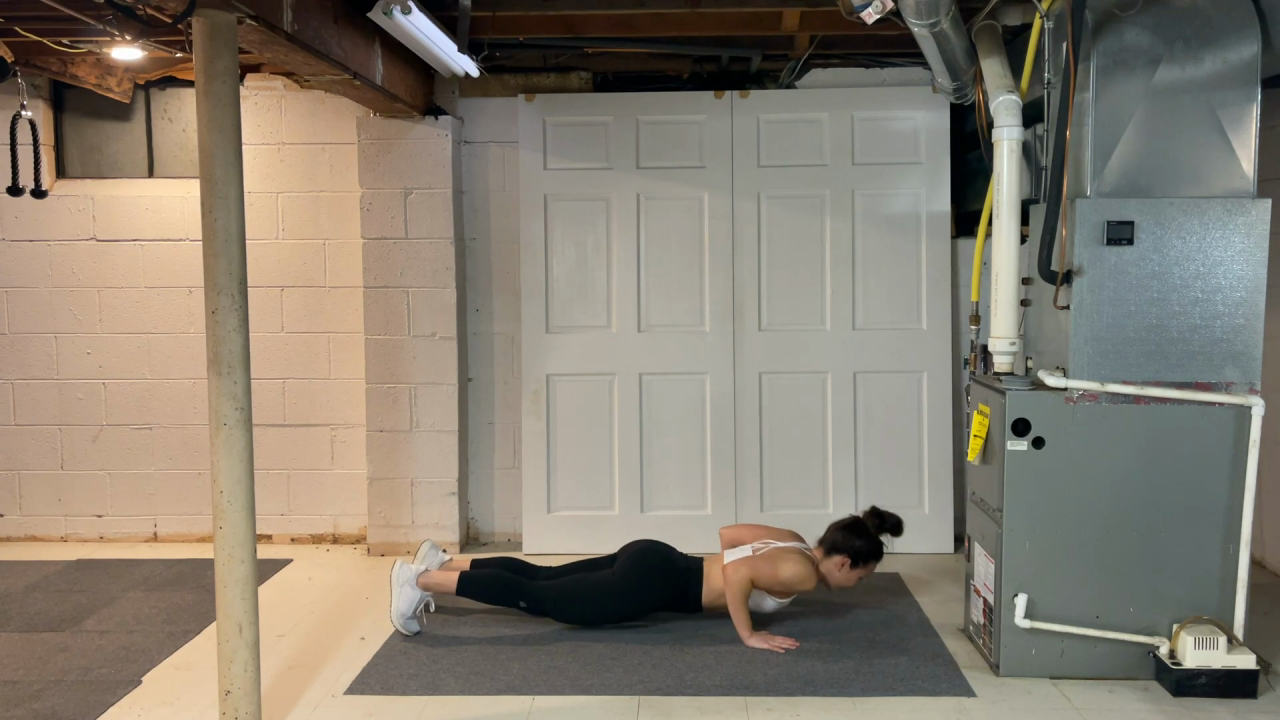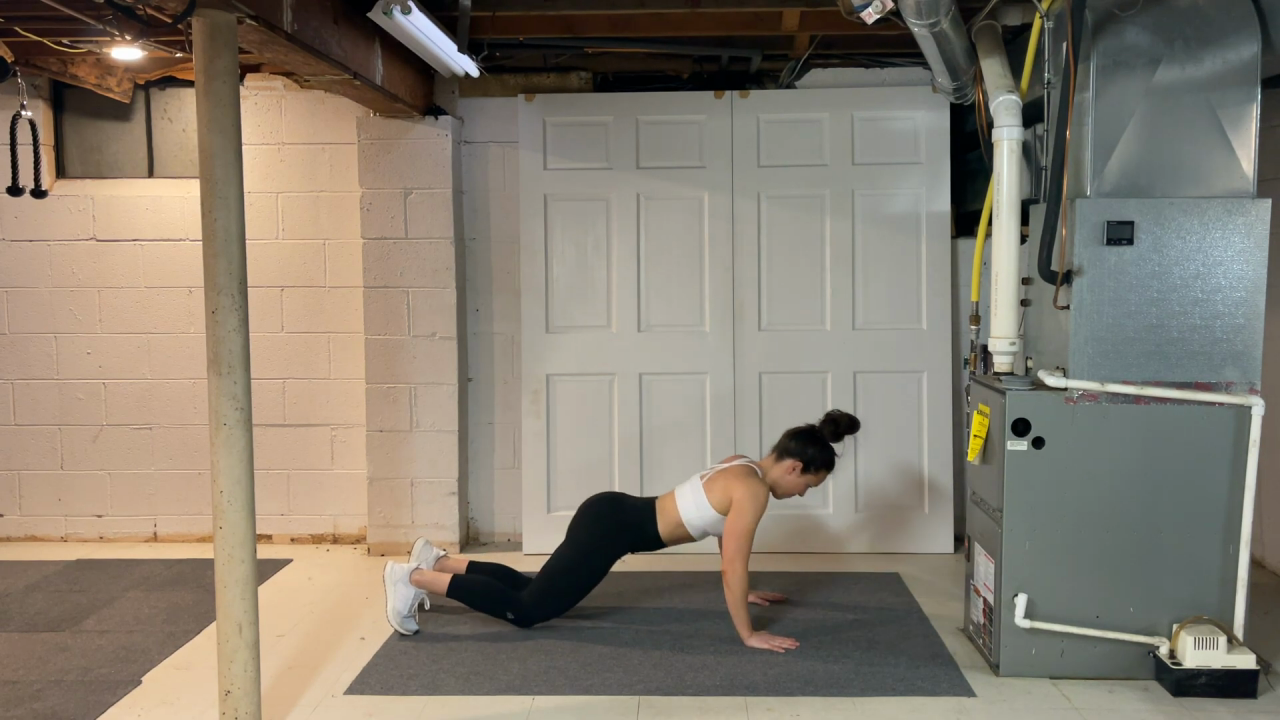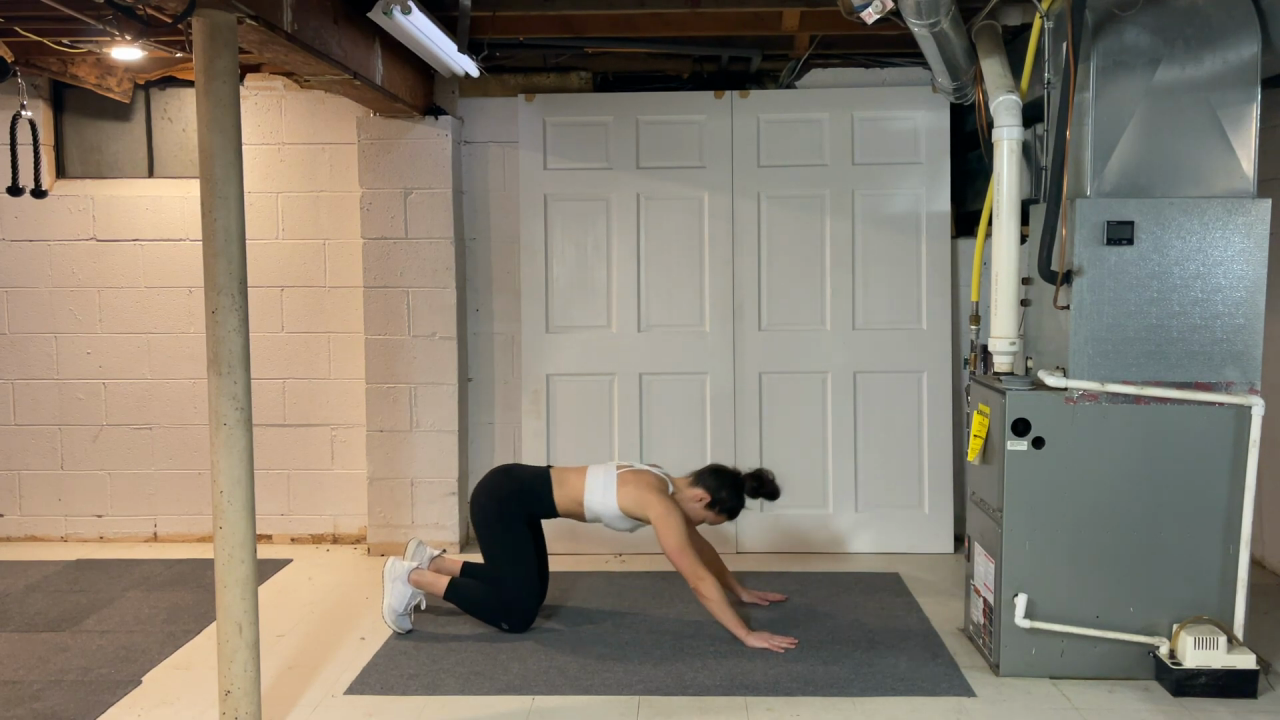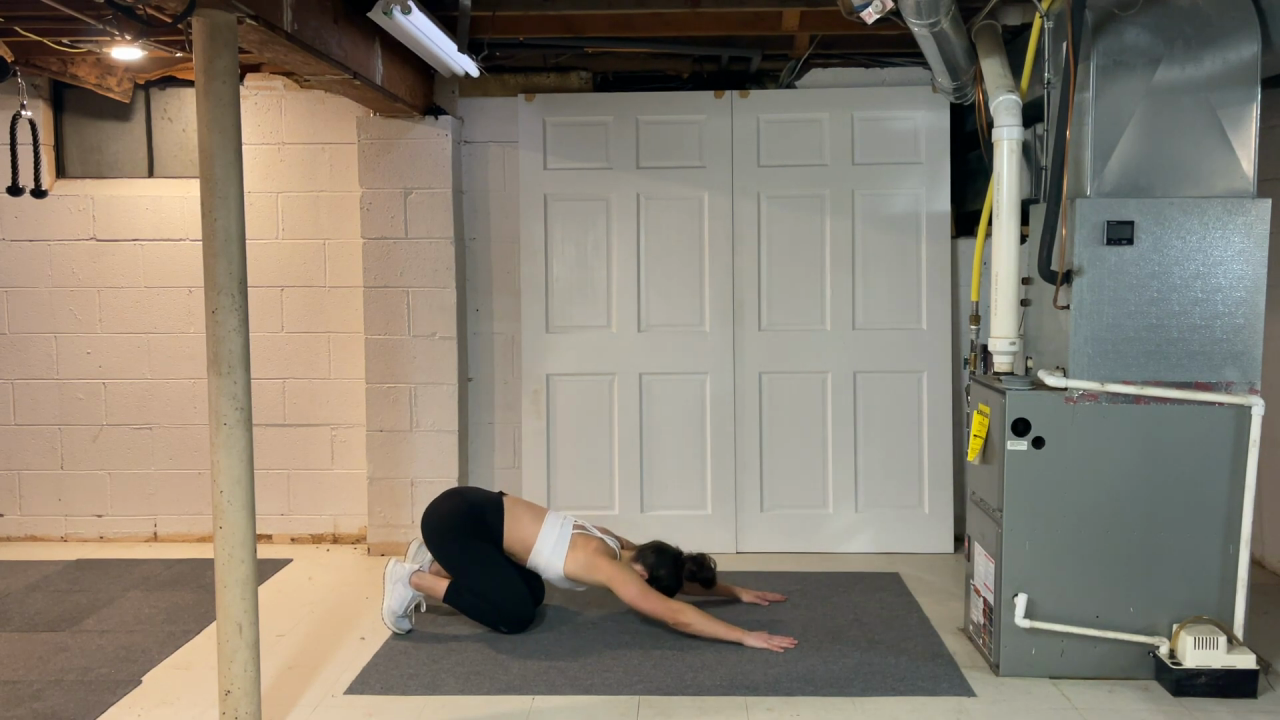
dt=0.4s
person 1, frame 1
left shoulder: (790, 541)
right shoulder: (800, 571)
left elbow: (727, 532)
right elbow: (735, 578)
left wrist: (755, 599)
right wrist: (750, 635)
left hip: (651, 561)
right hip: (652, 583)
left knee: (542, 577)
right knee: (535, 598)
left ankle: (441, 563)
right ankle: (418, 581)
person 1, frame 2
left shoulder: (745, 469)
right shoulder: (753, 488)
left elbow: (727, 538)
right elbow: (731, 567)
left wrist: (746, 592)
right wrist: (747, 634)
left hip: (612, 516)
right hip: (611, 527)
left knee: (533, 589)
right knee: (526, 610)
left ankle: (438, 561)
right ankle: (415, 578)
person 1, frame 3
left shoulder: (669, 488)
right shoulder: (660, 504)
left elbow: (698, 546)
right elbow: (698, 579)
left wrist: (742, 592)
right wrist: (746, 633)
left hip: (515, 493)
right hip: (504, 498)
left knee: (530, 593)
right knee: (516, 616)
left ankle: (431, 561)
right ankle: (412, 578)
person 1, frame 4
left shoulder: (621, 550)
right shoulder: (608, 567)
left elbow: (676, 576)
right elbow: (677, 615)
left wrist: (740, 592)
right wrist: (746, 636)
left hip: (473, 511)
right hip: (452, 521)
left knee: (531, 596)
right knee: (515, 616)
left ankle: (432, 563)
right ankle: (413, 580)
